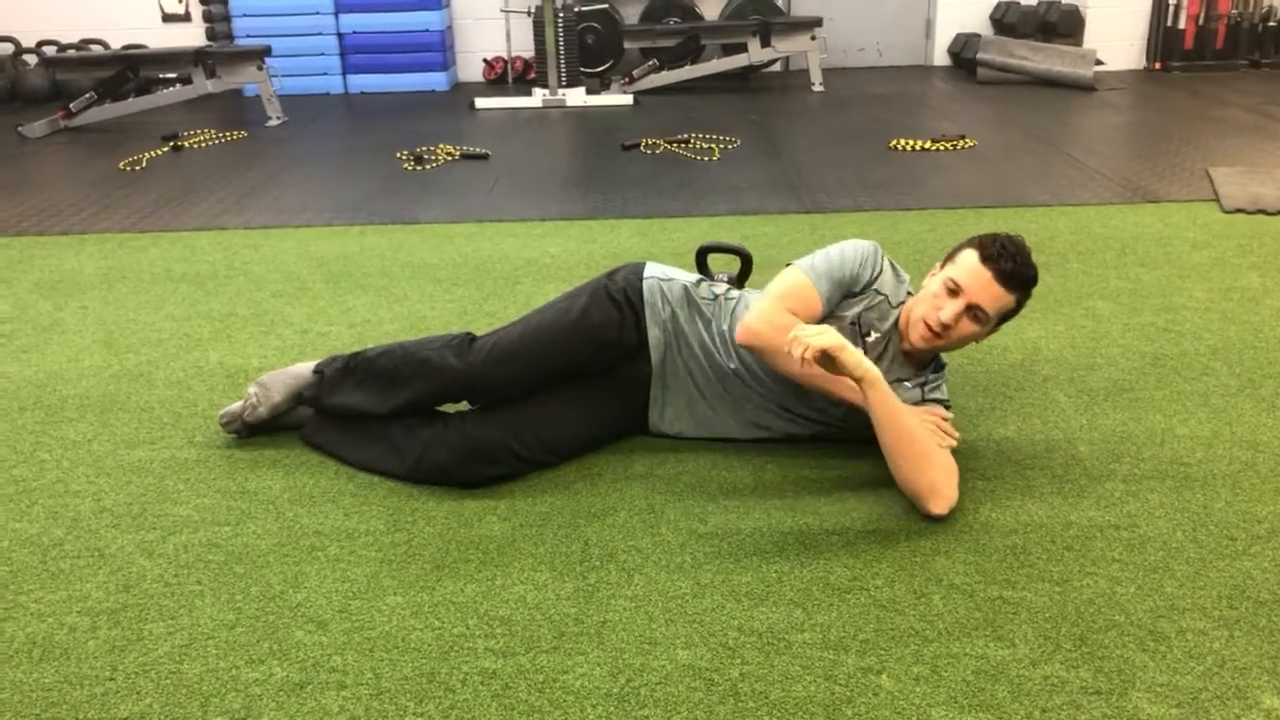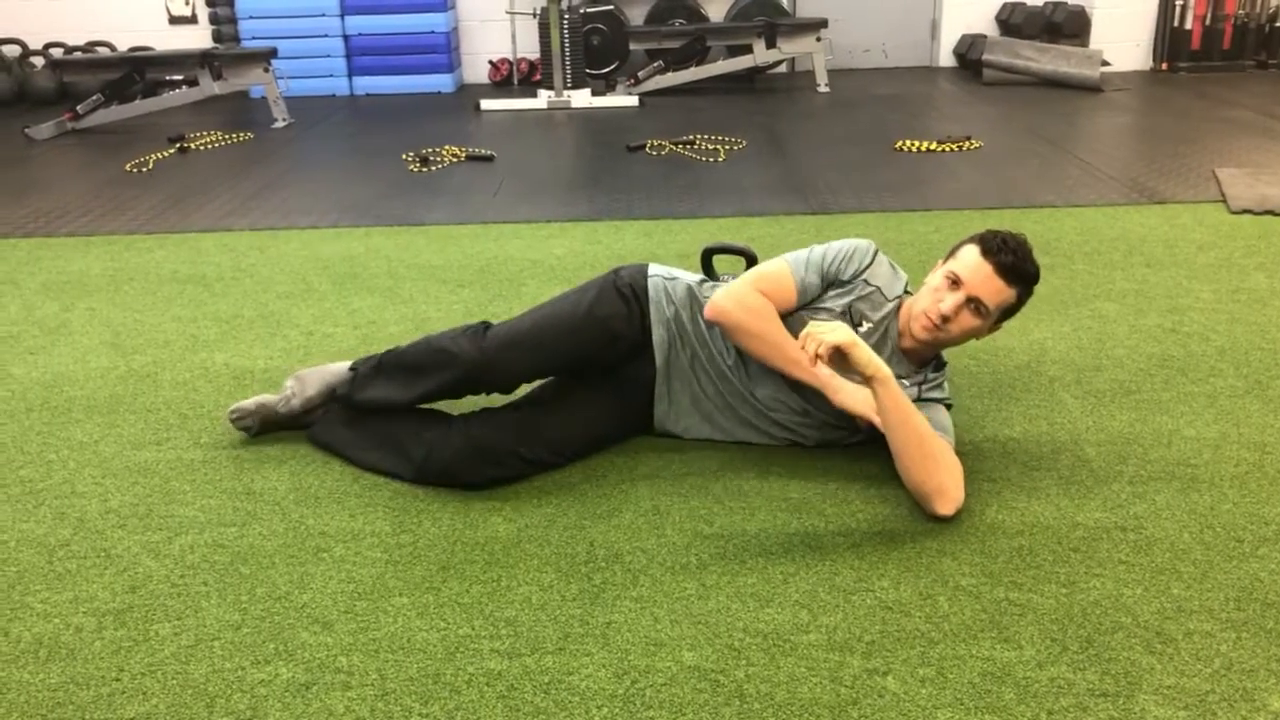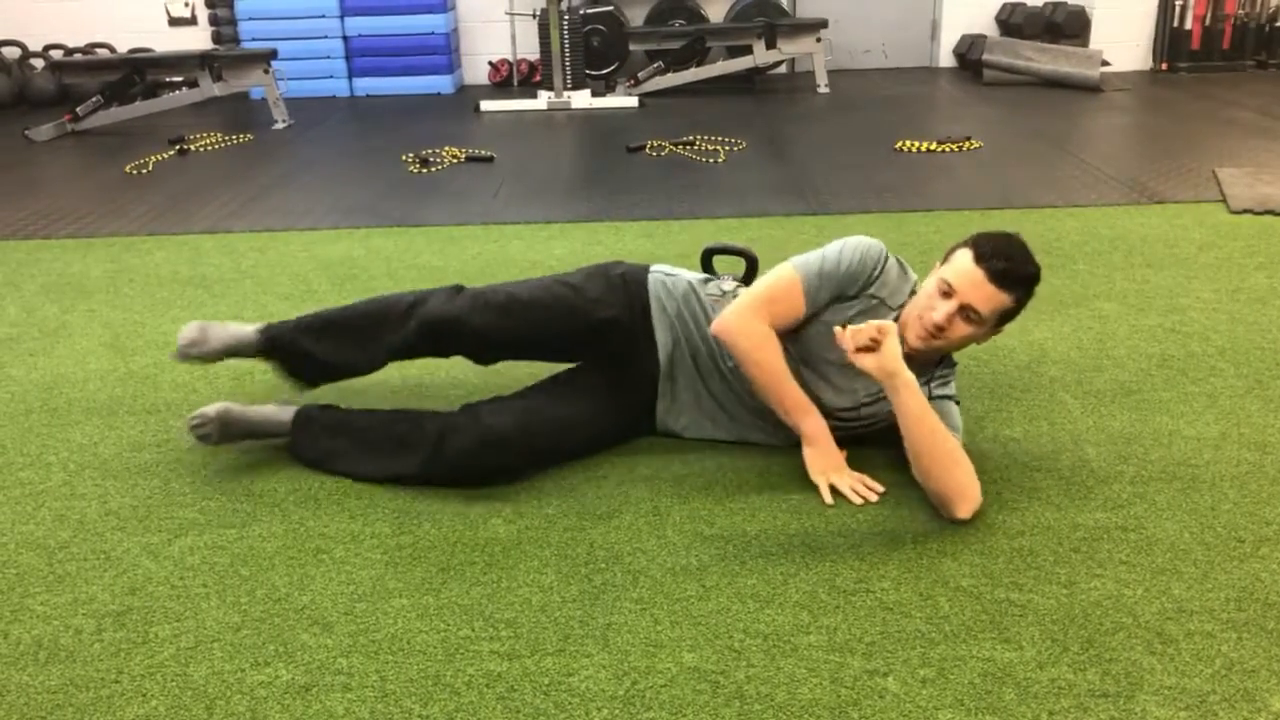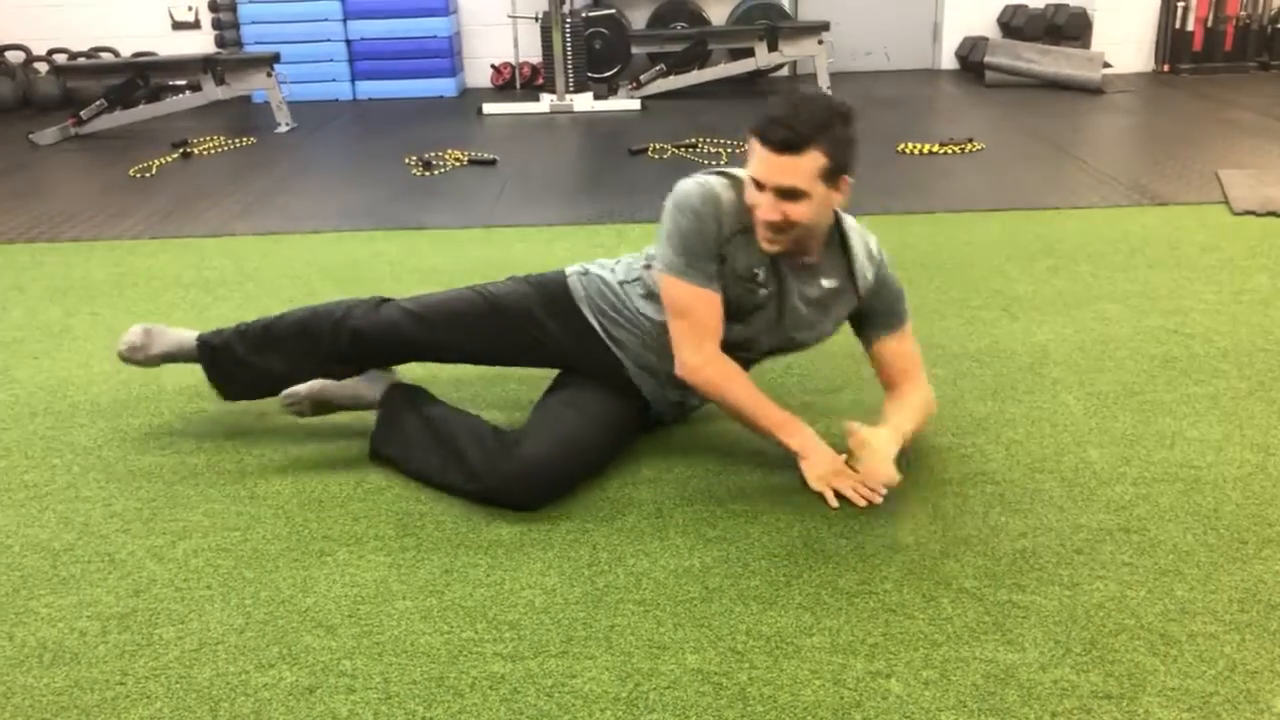
dt=0.5s
person 1, frame 1
left shoulder: (922, 396)
right shoulder: (869, 267)
left elbow: (935, 496)
right elbow: (759, 327)
left wrist: (861, 372)
right wrist: (867, 401)
left hip: (644, 402)
right hip: (650, 313)
left knee: (468, 454)
right knee: (476, 368)
left ankle: (307, 419)
right ankle: (318, 380)
person 1, frame 2
left shoulder: (924, 399)
right shoulder: (862, 264)
left elbow: (943, 498)
right elbow: (729, 302)
left wrist: (868, 367)
right wrist: (831, 384)
left hip: (651, 406)
right hip: (652, 314)
left knee: (472, 455)
right knee: (494, 358)
left ankle: (320, 417)
right ankle: (351, 381)
person 1, frame 3
left shoulder: (931, 394)
right shoulder: (869, 263)
left elbow: (959, 502)
right elbow: (737, 321)
left wrist: (897, 375)
right wrist: (813, 434)
left hip: (649, 402)
right hip: (647, 313)
left knee: (473, 447)
right knee: (462, 318)
left ankle: (289, 425)
right ankle: (274, 341)
person 1, frame 4
left shoulder: (860, 267)
right shoulder: (702, 203)
left elbow: (913, 383)
right elbow: (699, 359)
left wrist: (881, 447)
right wrist: (803, 443)
left hip: (641, 388)
right hip: (589, 307)
left knee: (526, 476)
right knee: (387, 324)
left ankle: (391, 405)
right ankle: (209, 348)
